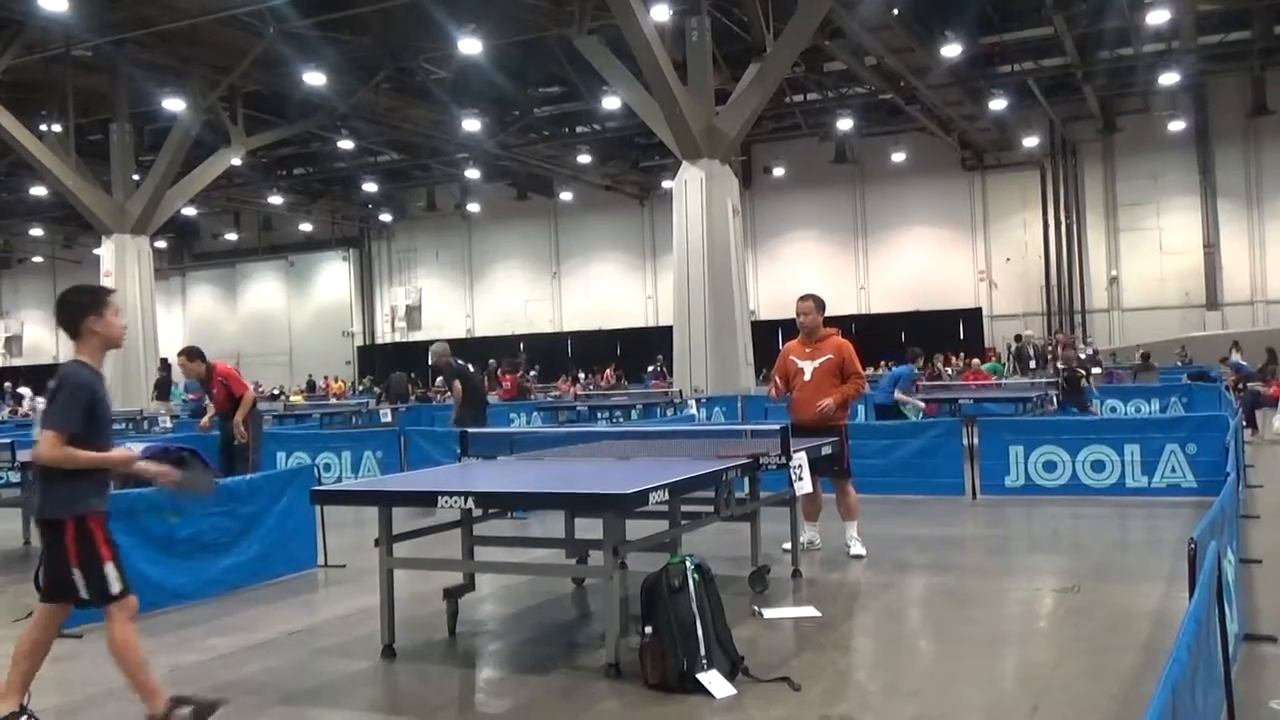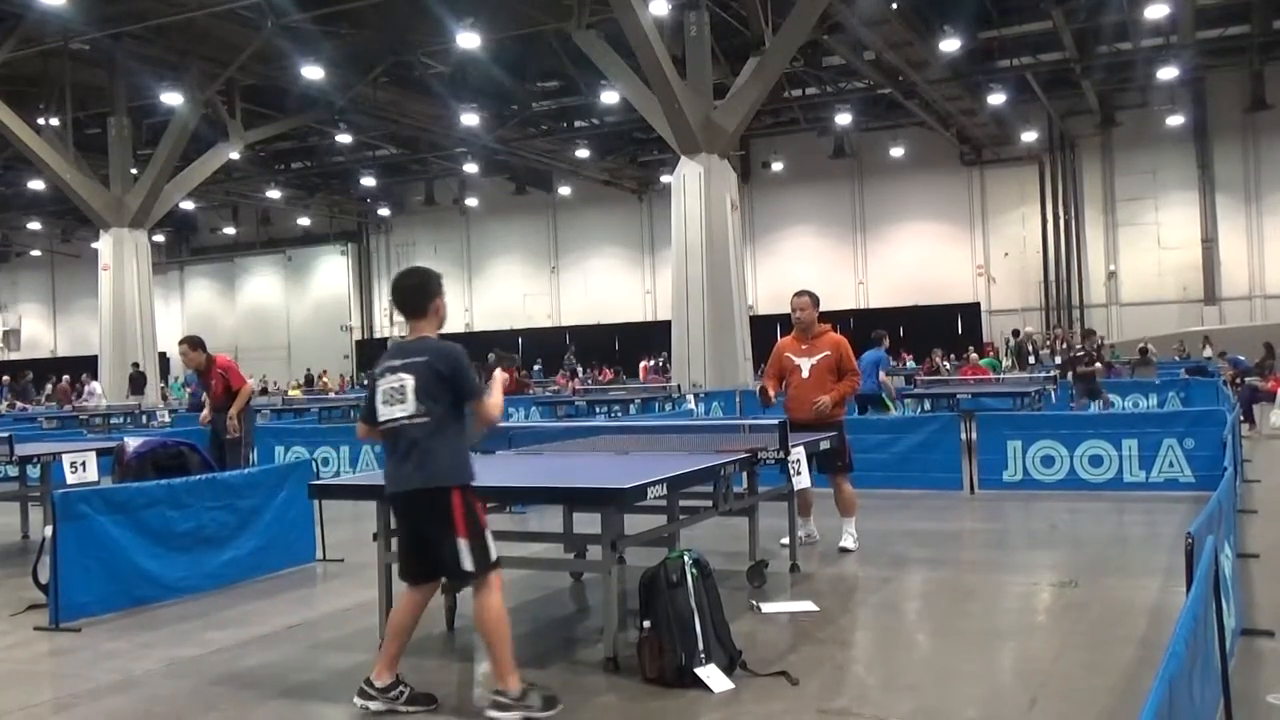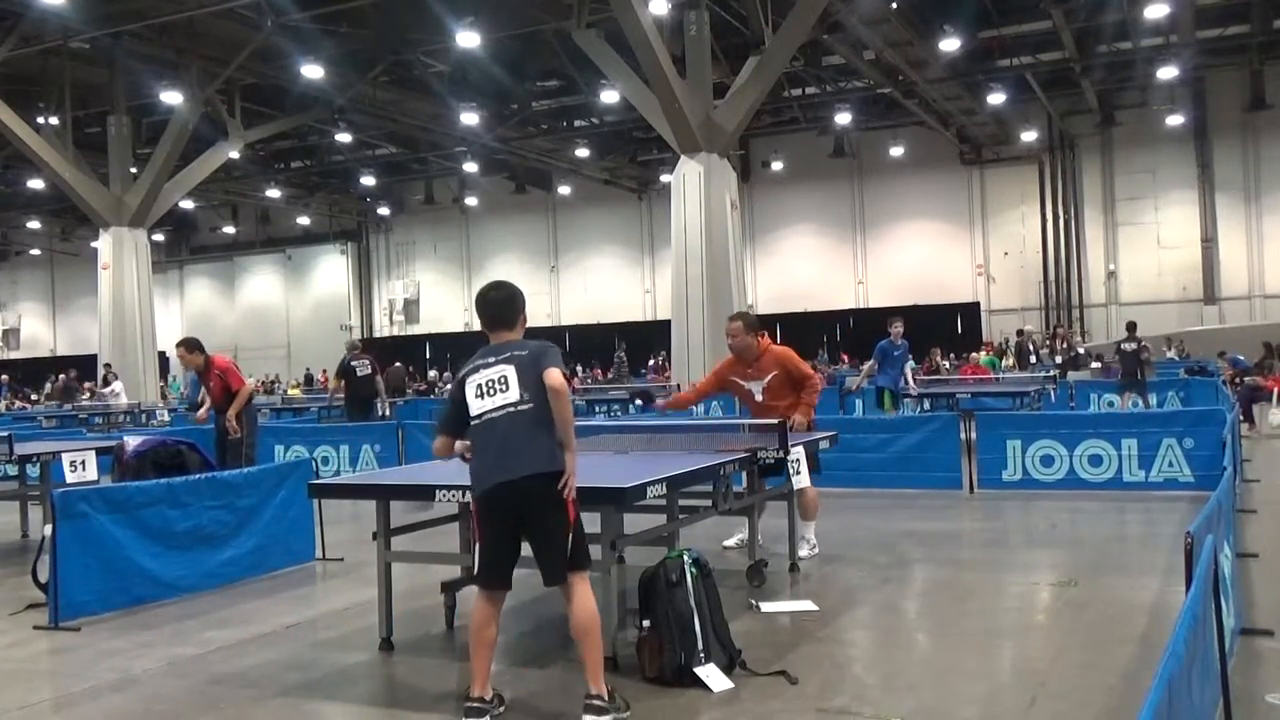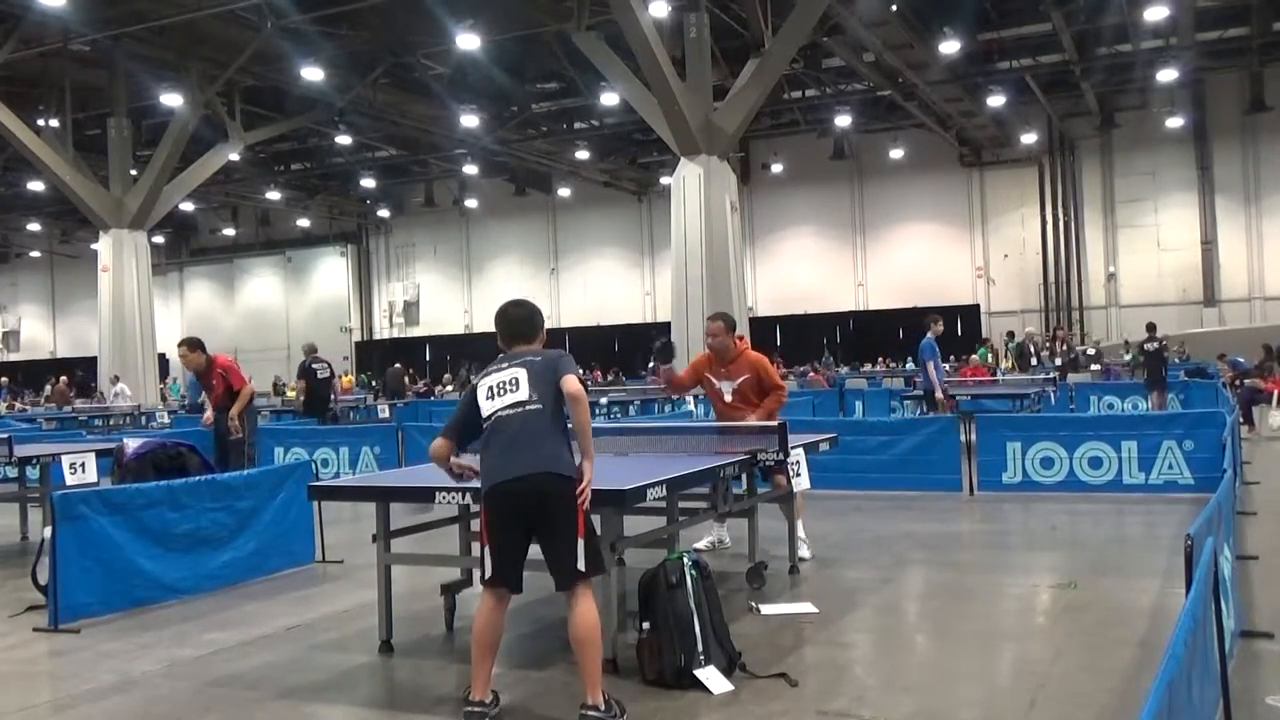
dt=1s
person 1, frame 1
left shoulder: (86, 378)
right shoulder: (76, 381)
right elbow: (47, 452)
left wrist: (142, 467)
right wrist: (112, 460)
left hip: (72, 511)
right hip: (74, 514)
left knee: (53, 611)
right knee: (122, 608)
person 1, frame 2
left shoulder: (385, 364)
right shoulder: (447, 354)
left elbow: (366, 431)
right elbow: (488, 415)
right wrist: (497, 383)
left hip: (402, 488)
right hip: (444, 486)
left knee: (420, 584)
right knee: (487, 582)
left ankle: (380, 682)
person 1, frame 3
left shoulder: (468, 371)
right shoulder: (541, 351)
left elbow: (440, 446)
right elbow: (556, 386)
left wrist: (467, 448)
right wrist: (570, 451)
left hip: (490, 487)
right hip: (544, 477)
left knee: (490, 591)
right knee: (576, 581)
person 1, frame 4
left shoulder: (483, 380)
right shoulder: (555, 359)
left elbow: (439, 450)
right elbow: (574, 392)
left wrist: (456, 468)
right wrist: (588, 458)
left hip: (500, 487)
right hip: (554, 480)
left knee: (496, 591)
right knee: (579, 589)
person 2, frame 1
left shoulder: (840, 346)
right shoulder: (789, 350)
left elbow: (857, 381)
right elbow: (780, 380)
left wrist: (836, 399)
right wrist: (776, 391)
left hip: (831, 426)
right hip: (800, 427)
left knee: (841, 481)
left ankle: (852, 537)
right ankle: (810, 535)
person 2, frame 2
left shoulder: (836, 342)
right shoulder: (783, 346)
left elbow: (853, 377)
right elbow: (772, 377)
left wrist: (832, 397)
right wrist: (770, 391)
left hip: (828, 423)
right hip: (794, 423)
left knee: (839, 478)
left ankle: (849, 532)
right ankle: (807, 529)
person 2, frame 3
left shoulder: (781, 356)
right shoulder: (728, 367)
left elbow: (811, 381)
right elbow: (700, 391)
left wrist: (802, 411)
right wrist: (669, 403)
left hip: (795, 426)
left ankle: (808, 539)
right ankle: (749, 532)
person 2, frame 4
left shoulder: (755, 361)
right shoulder: (702, 362)
left elbow: (779, 391)
right elbow: (679, 387)
left wrist: (760, 415)
right wrist: (670, 376)
left knee: (780, 481)
left ankle: (799, 538)
right ankle: (719, 536)
